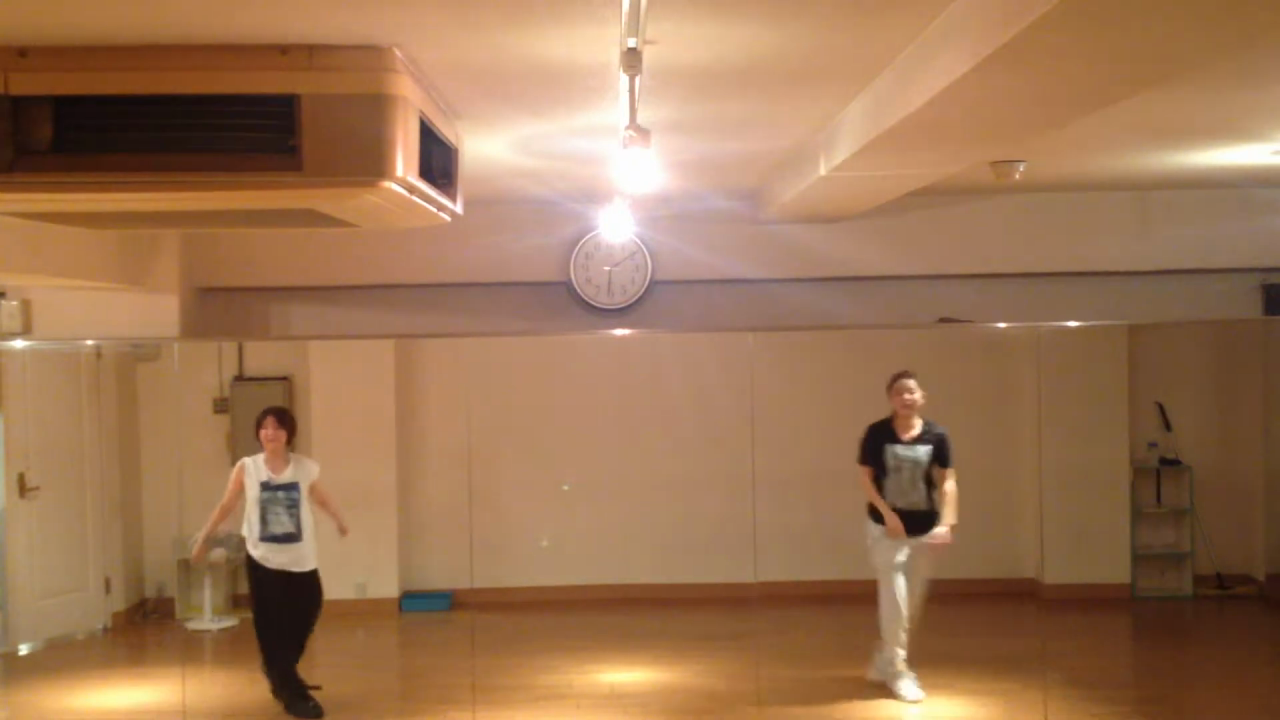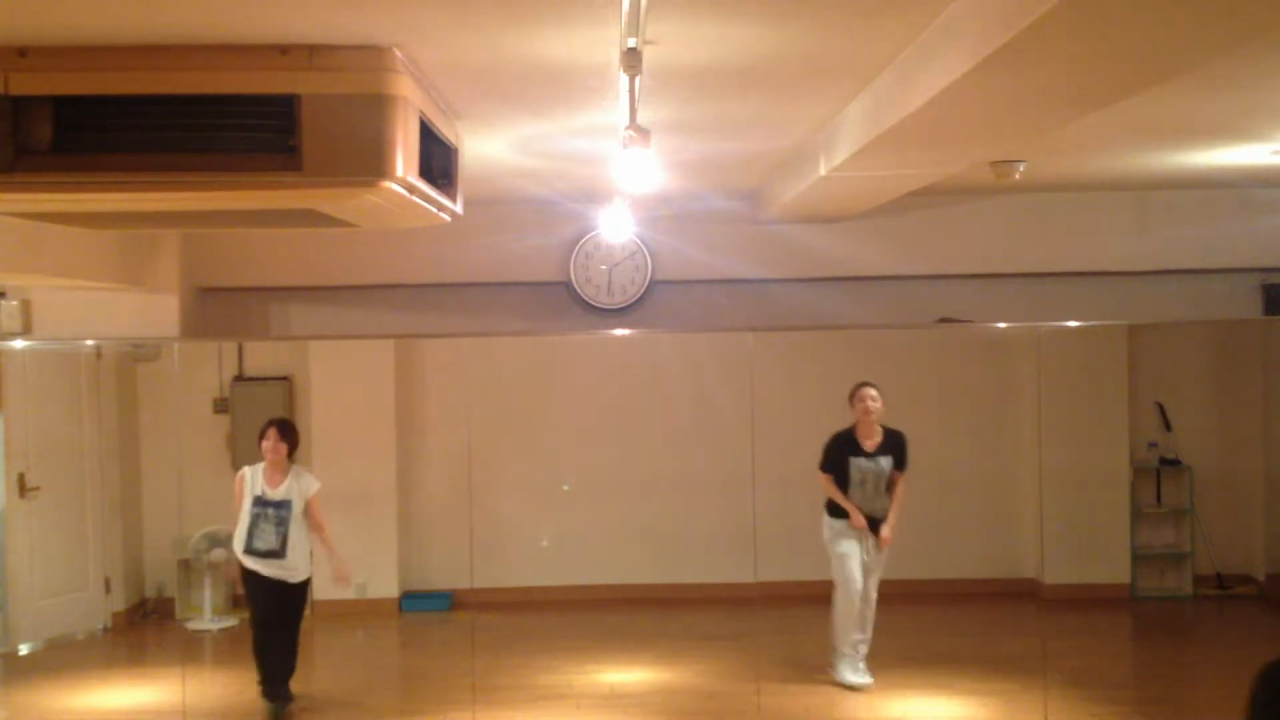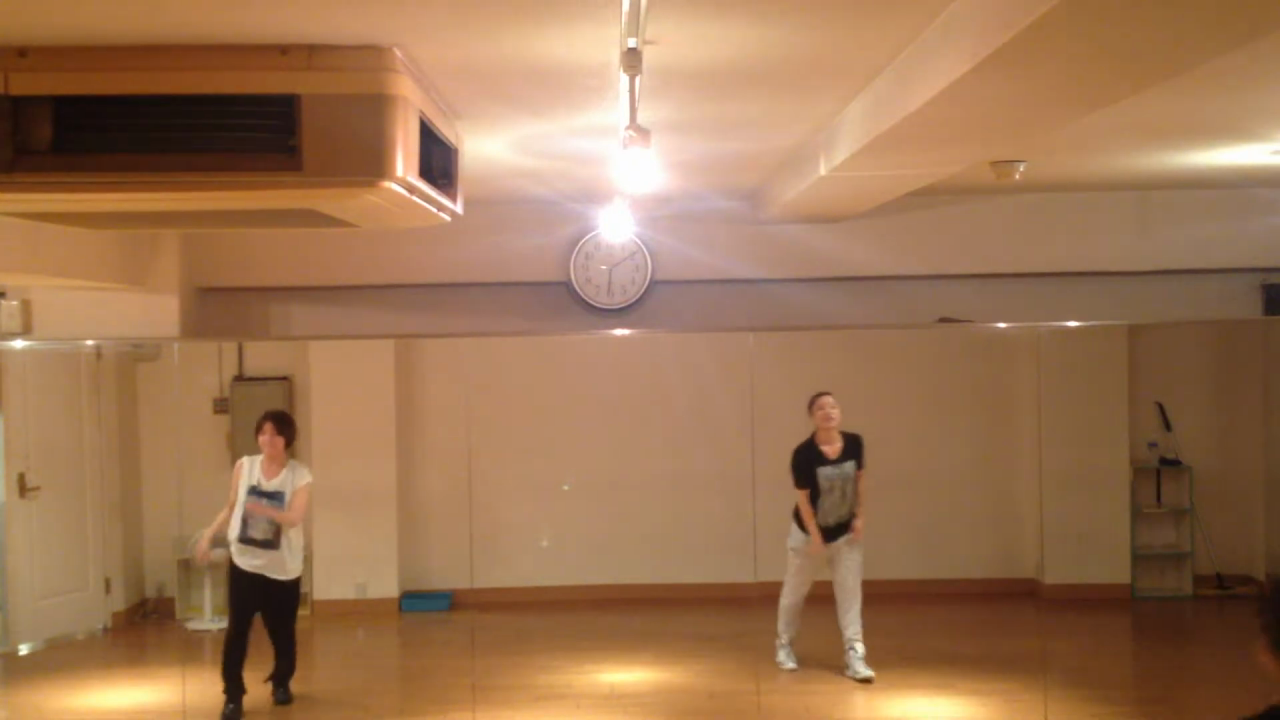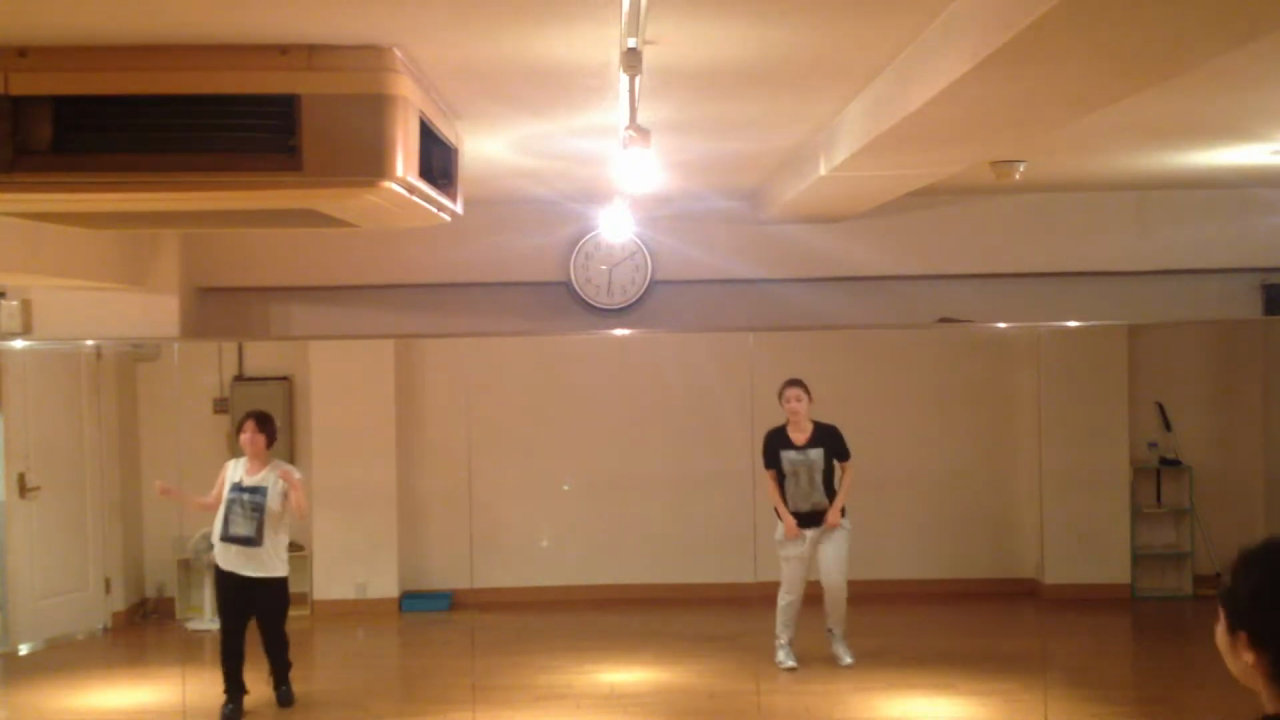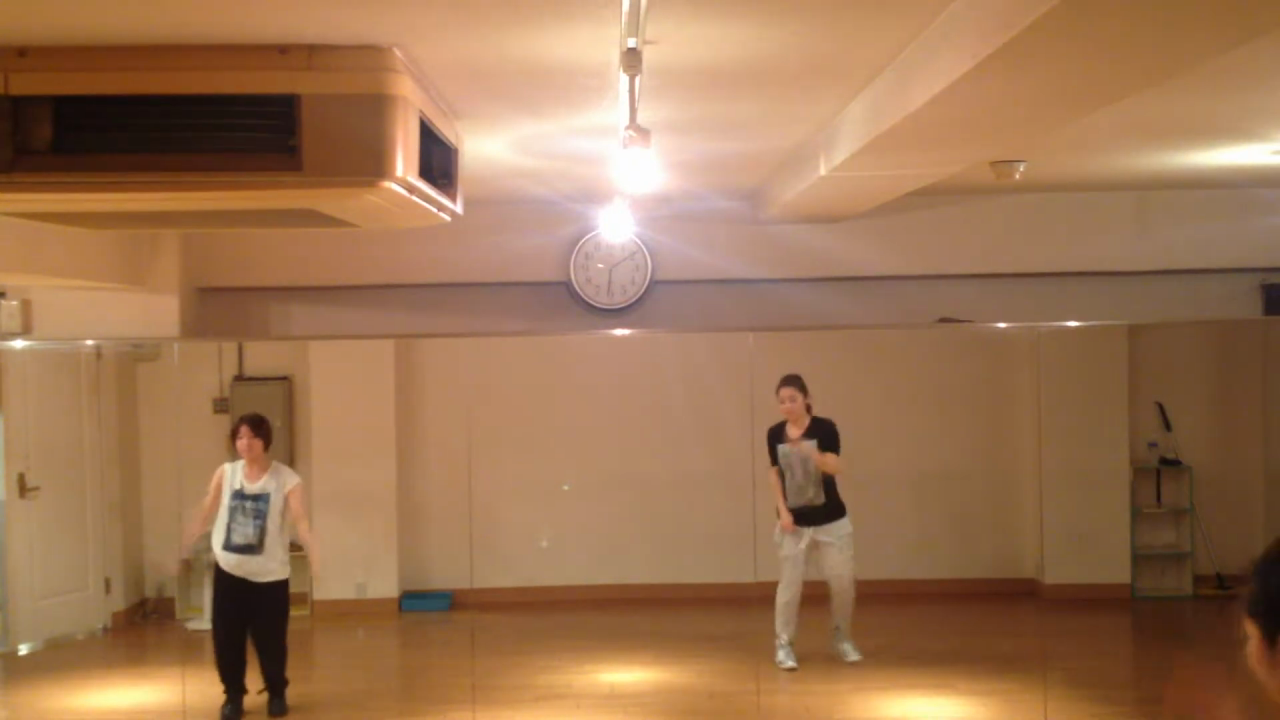
dt=0.3s
person 1, frame 1
left shoulder: (306, 467)
right shoulder: (246, 467)
left elbow: (320, 498)
right elbow: (225, 507)
left wrist: (339, 521)
right wrist: (202, 539)
left hip: (301, 560)
right hip: (263, 560)
left knee: (305, 618)
right knee: (272, 629)
left ankle: (278, 672)
right ankle: (294, 693)
person 1, frame 2
left shoulder: (305, 482)
right shoulder: (245, 477)
left elbow: (318, 524)
right elbow: (241, 518)
left wrist: (337, 561)
right wrist: (235, 555)
left hip: (293, 571)
right hip: (255, 568)
left knee: (287, 633)
right knee: (265, 628)
left ankle: (279, 685)
right ankle: (274, 693)
person 1, frame 3
left shoulder: (299, 475)
right shoulder: (243, 466)
left elbow: (294, 518)
right elbow: (231, 508)
left wrist: (266, 511)
right wrist: (208, 534)
left hip: (283, 568)
right hip: (244, 563)
left knee: (282, 633)
right knee: (237, 630)
left ankle: (281, 682)
person 1, frame 4
left shoulder: (285, 473)
right shoulder: (231, 468)
left elbow: (299, 510)
right elbow: (213, 503)
left wrist: (291, 487)
right wrist: (177, 495)
left hip: (269, 569)
right hip: (228, 566)
left knee: (272, 631)
right knee: (231, 634)
left ankle: (282, 681)
right ankle: (234, 695)
person 1, frame 5
left shoulder: (286, 478)
right shoulder: (225, 473)
left elbow: (299, 519)
right elbow: (206, 514)
left wrist: (311, 548)
right wrist: (183, 549)
left hip: (271, 574)
right hip: (228, 571)
left knee: (270, 640)
right knee: (226, 638)
left ankle: (276, 693)
right ankle: (234, 695)
person 2, frame 1
left shoulder: (937, 435)
right shoulder: (876, 433)
left elbow: (947, 480)
right elbow: (866, 477)
left wrist: (948, 522)
right wrist: (886, 513)
left hip: (923, 526)
right hip: (886, 527)
left knee: (913, 599)
right knee: (894, 598)
left ankle: (886, 662)
right ankle: (899, 674)
person 2, frame 2
left shoulder: (896, 440)
right shoulder: (840, 442)
left elbow: (899, 483)
right elbow: (826, 481)
left wrist: (889, 524)
right wrist: (851, 510)
left hip: (877, 525)
right hip: (842, 523)
left knee: (868, 595)
right knee: (850, 588)
left ankle: (857, 657)
right ankle: (845, 660)
person 2, frame 3
left shoulder: (855, 443)
right shoulder: (803, 454)
right elbow: (800, 499)
left wrist: (859, 516)
right wrist: (816, 537)
left hip: (846, 532)
right hip: (809, 532)
left knee: (850, 591)
right knee: (795, 590)
left ankle: (855, 657)
right ankle: (783, 645)
person 2, frame 4
left shoulder: (829, 434)
right shoulder: (774, 439)
left elbow: (846, 469)
right elbow: (771, 479)
left wrist: (837, 508)
right wrist: (784, 516)
left hip: (829, 521)
right hip: (793, 522)
left knee: (834, 582)
right knee: (791, 587)
left ankle: (836, 637)
right ankle: (783, 645)
person 2, frame 5
left shoulder: (825, 427)
right shoulder: (775, 434)
left elbow: (834, 467)
right elbow: (774, 476)
left wrist: (809, 452)
right wrist: (782, 508)
left hip: (830, 519)
right hip: (793, 521)
left knee: (842, 580)
right knee: (790, 585)
left ankle: (842, 637)
right ankle: (783, 644)
